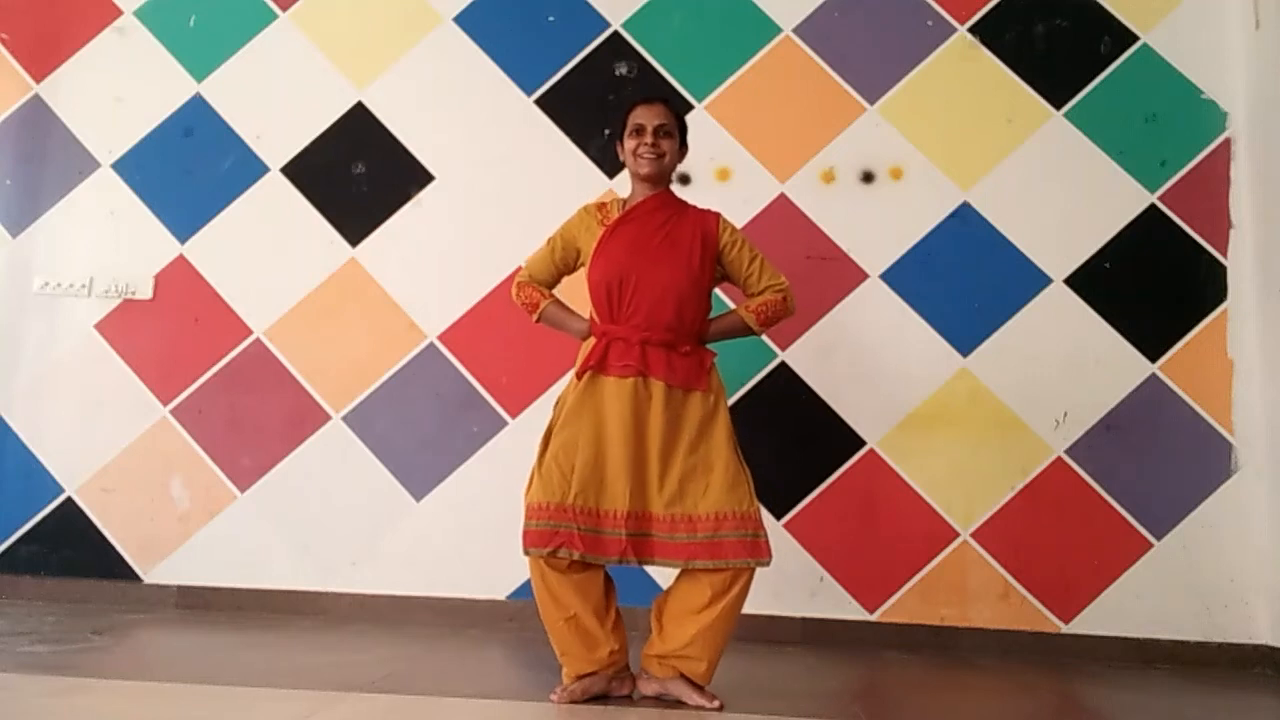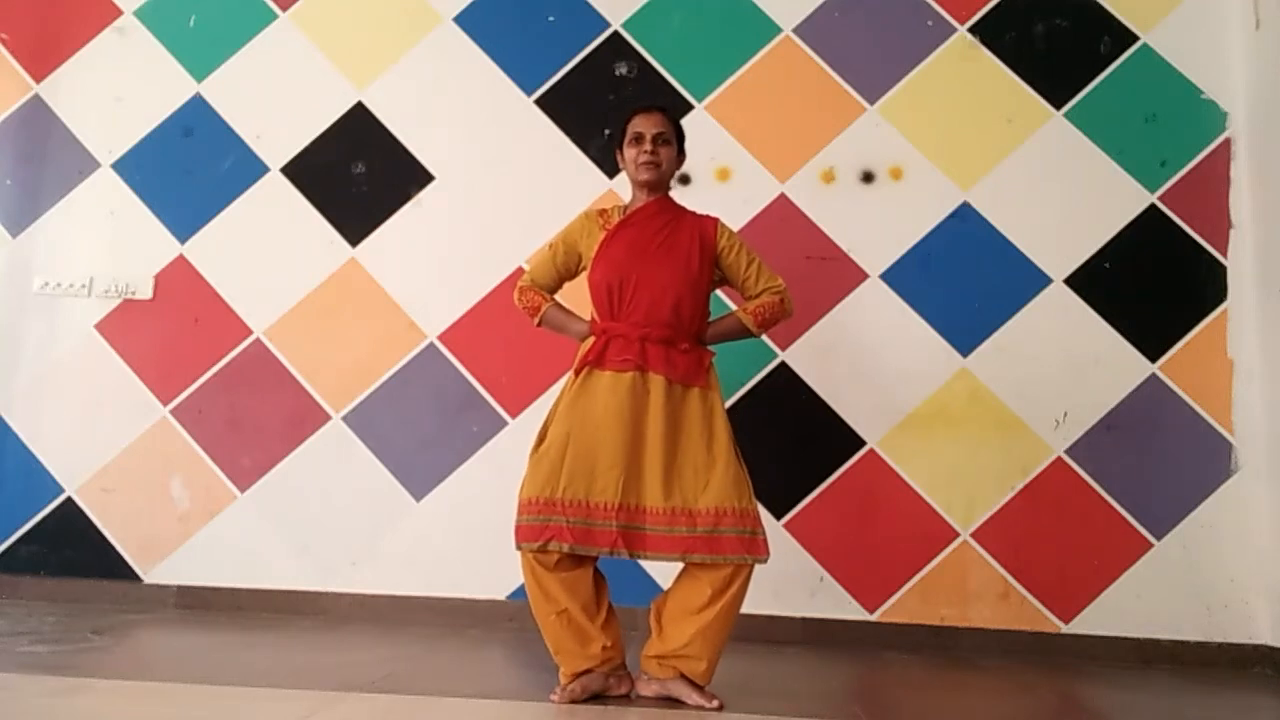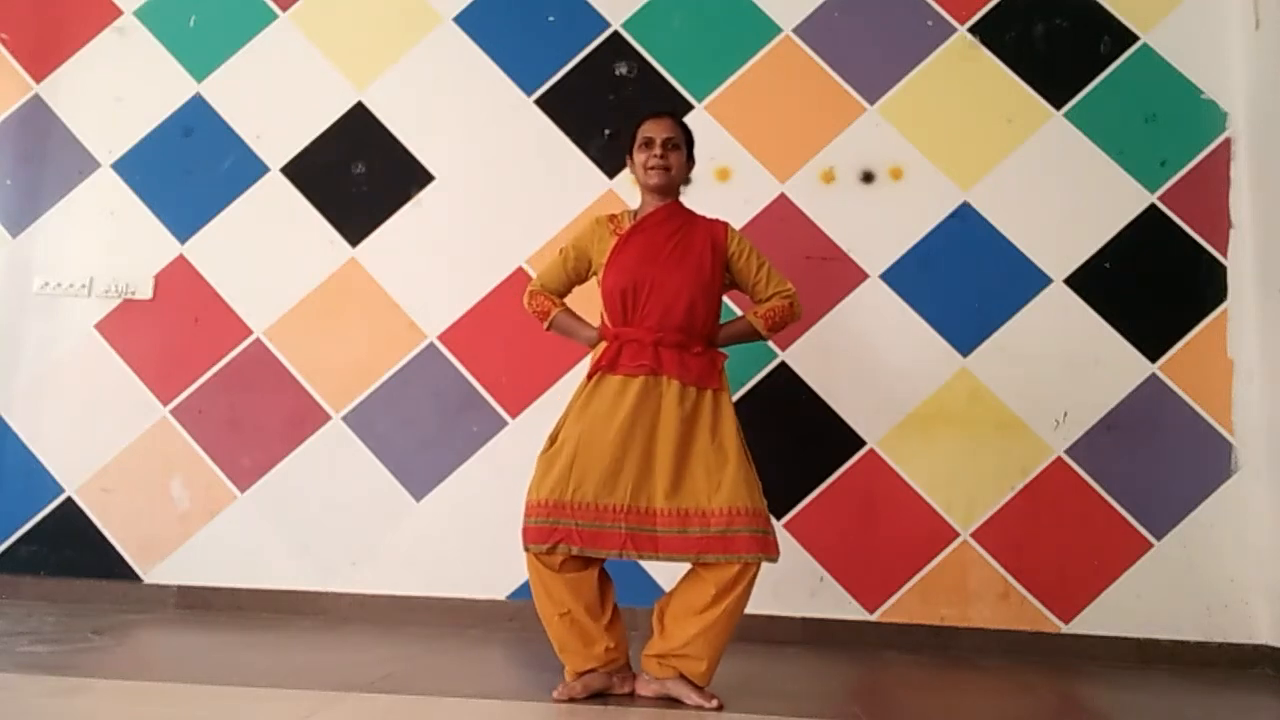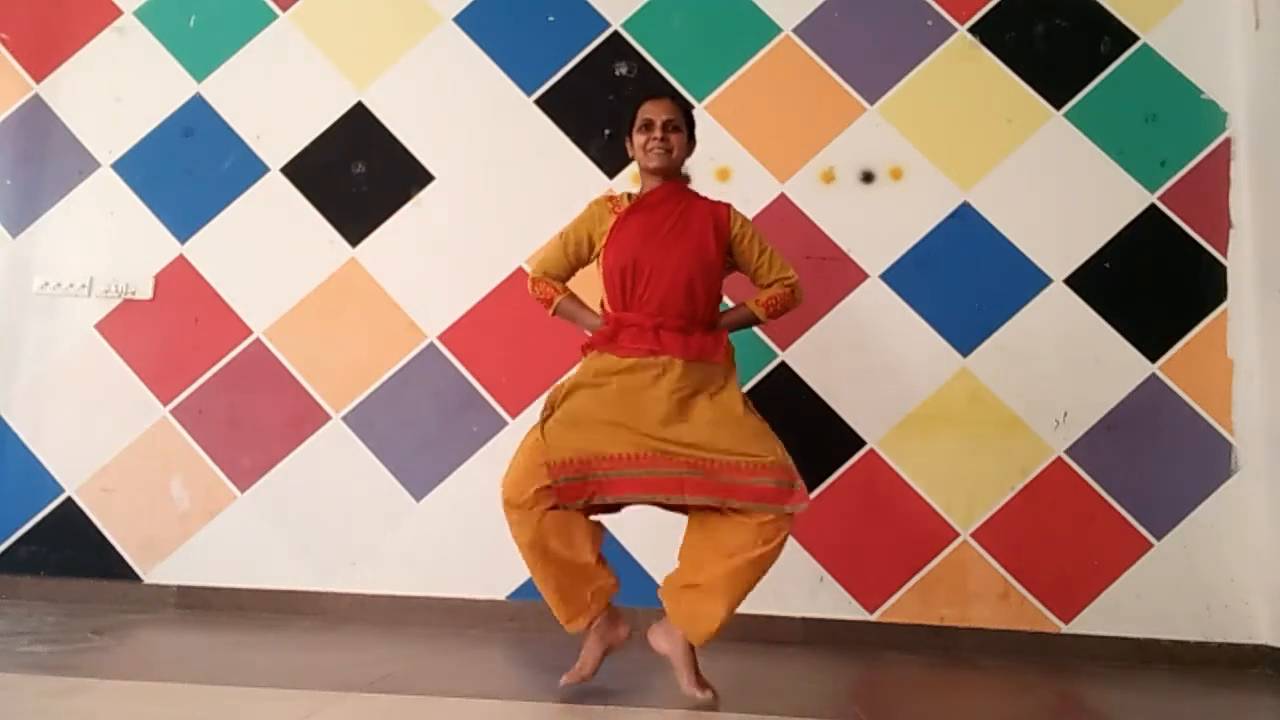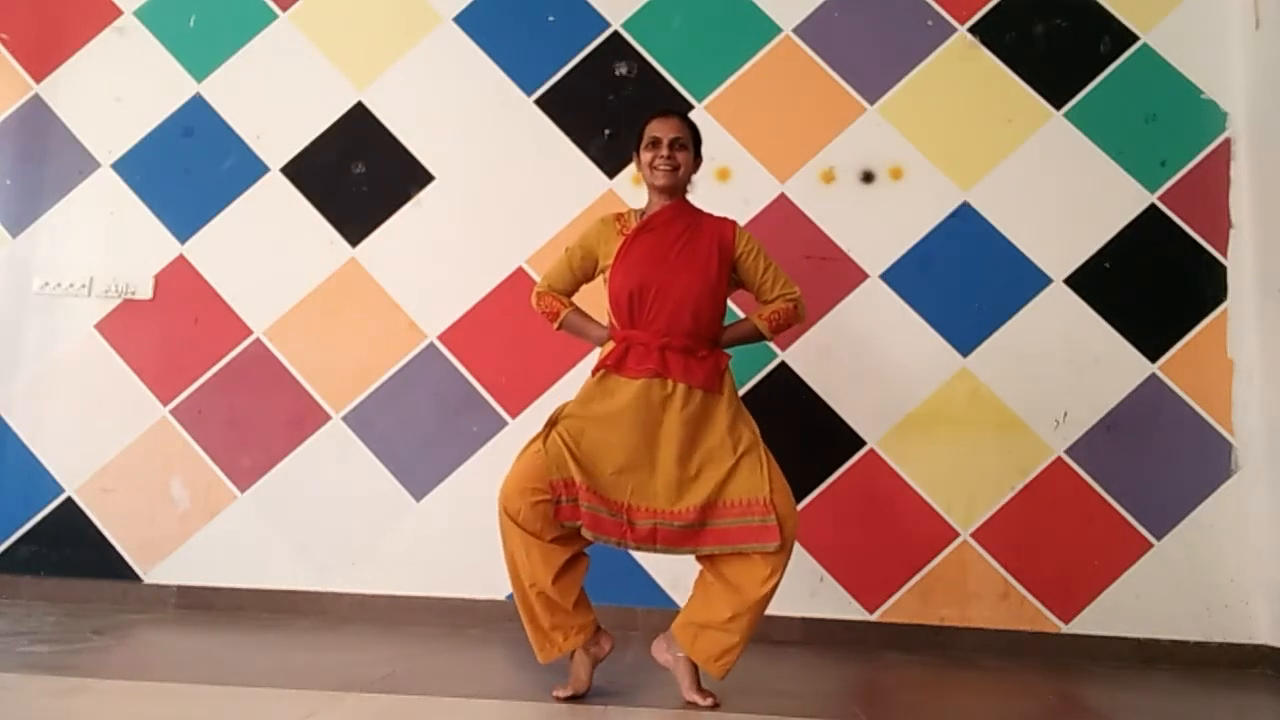
dt=1s
person 1, frame 1
left shoulder: (709, 228)
right shoulder: (591, 222)
left elbow: (776, 295)
right elbow: (526, 284)
left wrist: (704, 331)
right wrist: (586, 329)
left hip: (684, 400)
right hip: (604, 392)
left knee: (727, 540)
right knee: (556, 529)
left ankle: (670, 667)
right ankle: (599, 666)
person 1, frame 2
left shoulder: (708, 233)
right shoulder: (593, 226)
left elbow: (774, 298)
right elbow: (528, 289)
left wrist: (702, 333)
right wrist: (586, 330)
left hip: (682, 398)
right hip: (603, 391)
left knee: (728, 539)
right knee: (548, 529)
left ankle: (669, 666)
right ankle: (596, 663)
person 1, frame 3
left shoulder: (718, 237)
right shoulder: (604, 233)
left elbow: (783, 301)
right elbow: (538, 294)
left wrist: (713, 337)
right wrist: (597, 337)
left hip: (693, 404)
right hip: (615, 396)
left knee: (737, 540)
right knee: (552, 528)
left ankle: (670, 666)
right ankle: (600, 663)
person 1, frame 4
left shoulder: (720, 218)
right shoulder: (604, 213)
left elbow: (784, 286)
right elbow: (543, 277)
left wrist: (718, 321)
right wrist: (596, 322)
left hip: (697, 383)
right hip: (616, 376)
left knee: (769, 496)
right knee: (525, 489)
left ankle: (680, 626)
right ankle: (600, 617)
person 1, frame 5
left shoulder: (725, 236)
right shoulder: (608, 232)
left elbow: (787, 302)
right elbow: (546, 293)
left wrist: (718, 337)
right wrist: (604, 335)
left hip: (701, 406)
right hip: (620, 396)
left knee: (768, 526)
right knee: (523, 496)
left ankle: (685, 645)
right ankle: (581, 638)
